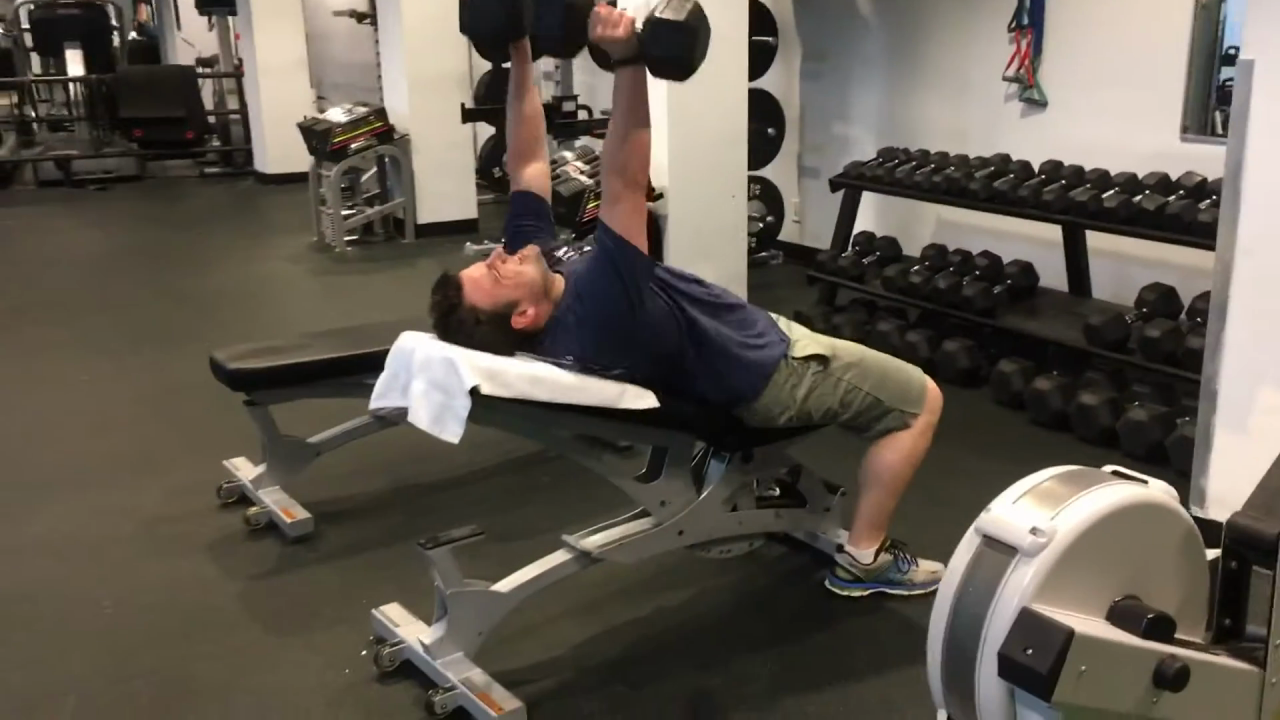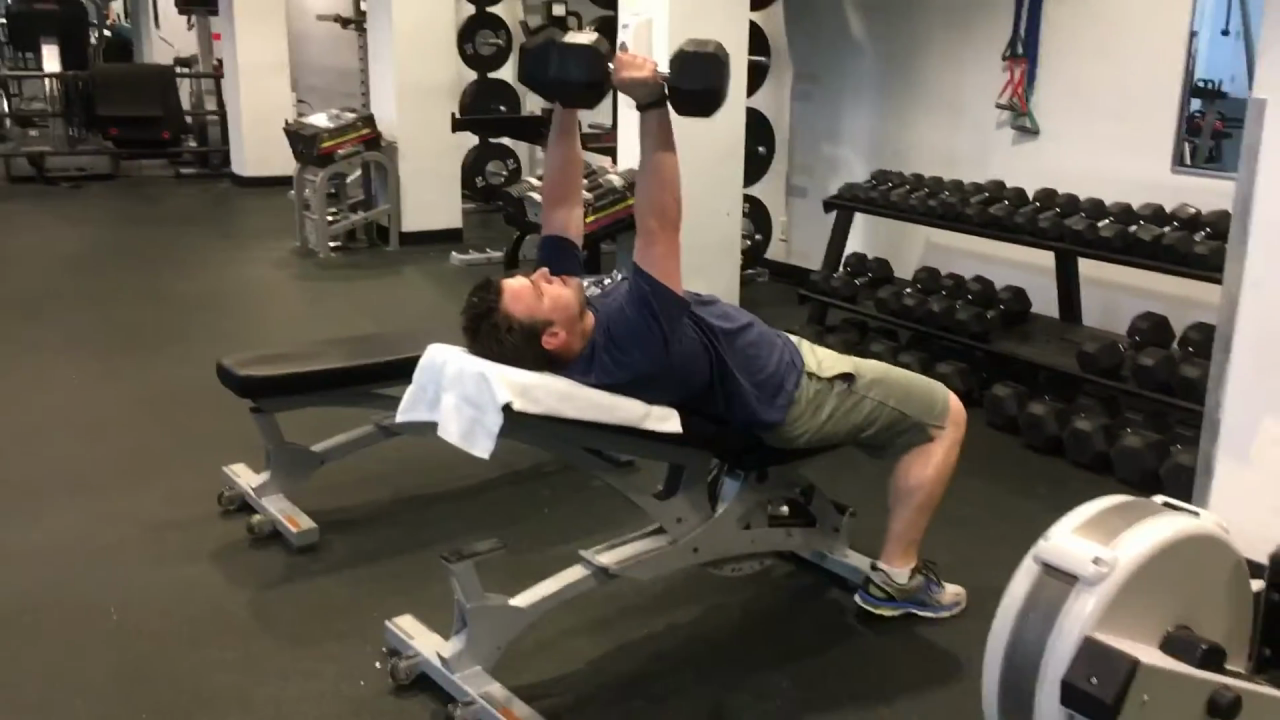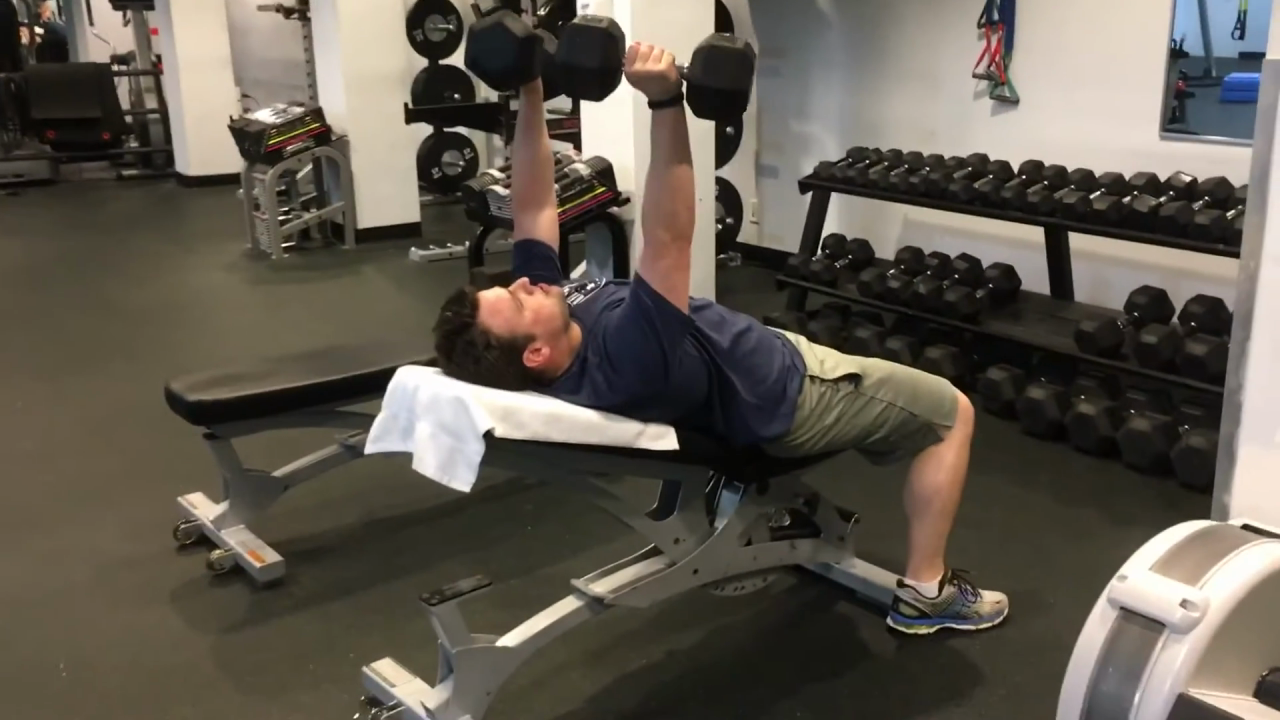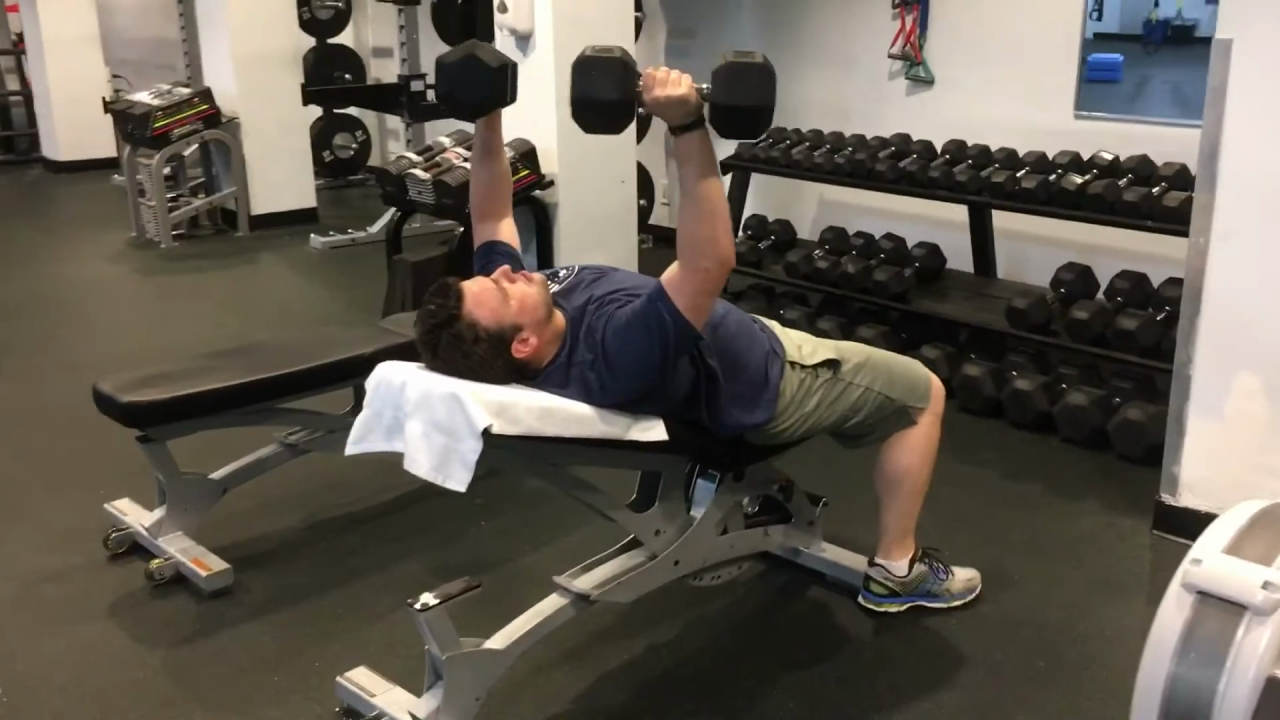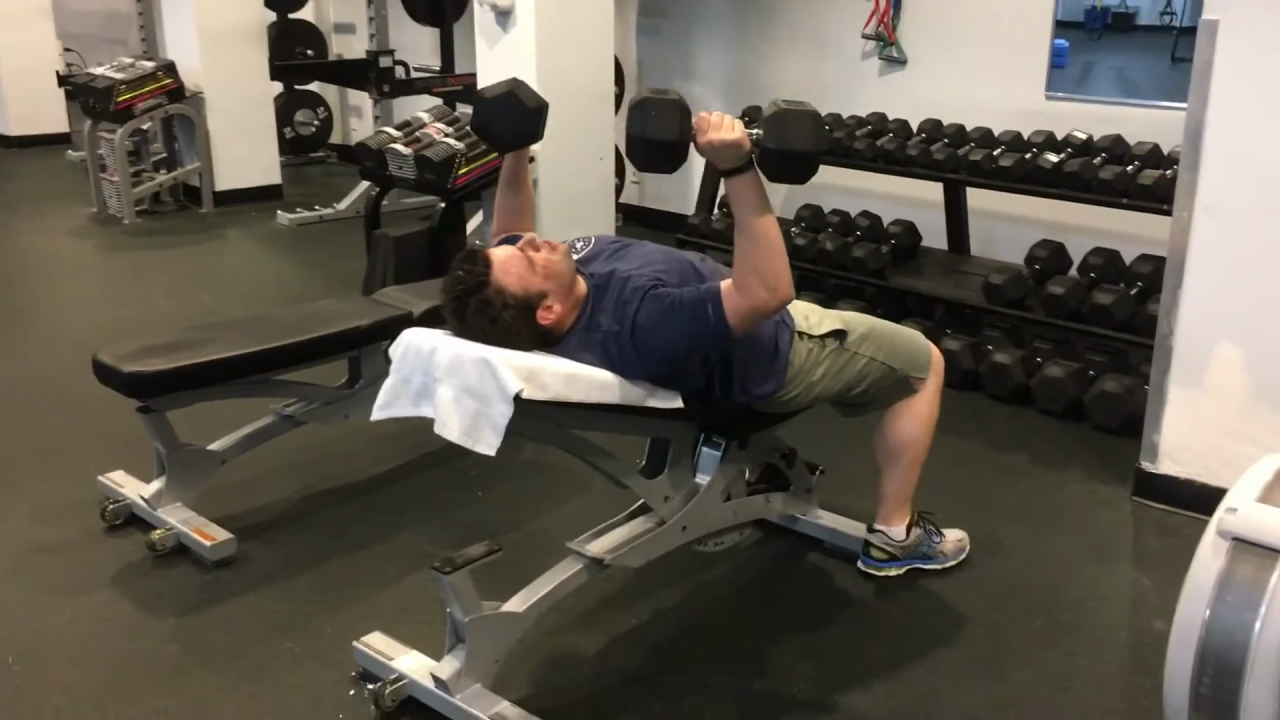
dt=1s
person 1, frame 1
left shoulder: (527, 251)
right shoulder: (594, 313)
left elbow: (526, 161)
right elbow: (625, 186)
left wrist: (519, 52)
right wrist: (627, 62)
left hip: (745, 338)
right hip: (766, 373)
right knee: (920, 401)
right ankle: (863, 559)
person 1, frame 2
left shoulder: (556, 304)
right shoulder: (629, 353)
left elbow: (561, 205)
right elbow: (659, 230)
left wrist: (565, 104)
right wrist: (651, 104)
left hip: (761, 357)
right hip: (786, 391)
right knee: (945, 415)
right ankle: (896, 577)
person 1, frame 3
left shoulder: (538, 307)
right shoulder: (620, 367)
left elbow: (534, 207)
right elbow: (668, 239)
left wrist: (530, 95)
right wrist: (665, 102)
left hip: (756, 356)
right hip: (784, 394)
right knee: (952, 412)
right ankle: (925, 591)
person 1, frame 4
left shoulder: (503, 316)
right shoulder: (611, 356)
left elbow: (490, 218)
right elbow: (710, 263)
left wrist: (488, 117)
right wrist: (687, 125)
right hip: (762, 378)
right knee: (923, 393)
right ankle: (896, 571)
person 1, frame 5
left shoulder: (526, 298)
right shoulder: (632, 328)
left elbow: (509, 229)
right elbow: (768, 291)
left wrist: (516, 148)
right wrist: (737, 166)
left hip: (730, 328)
right hip: (772, 350)
right knee: (923, 363)
right ankle: (893, 536)
